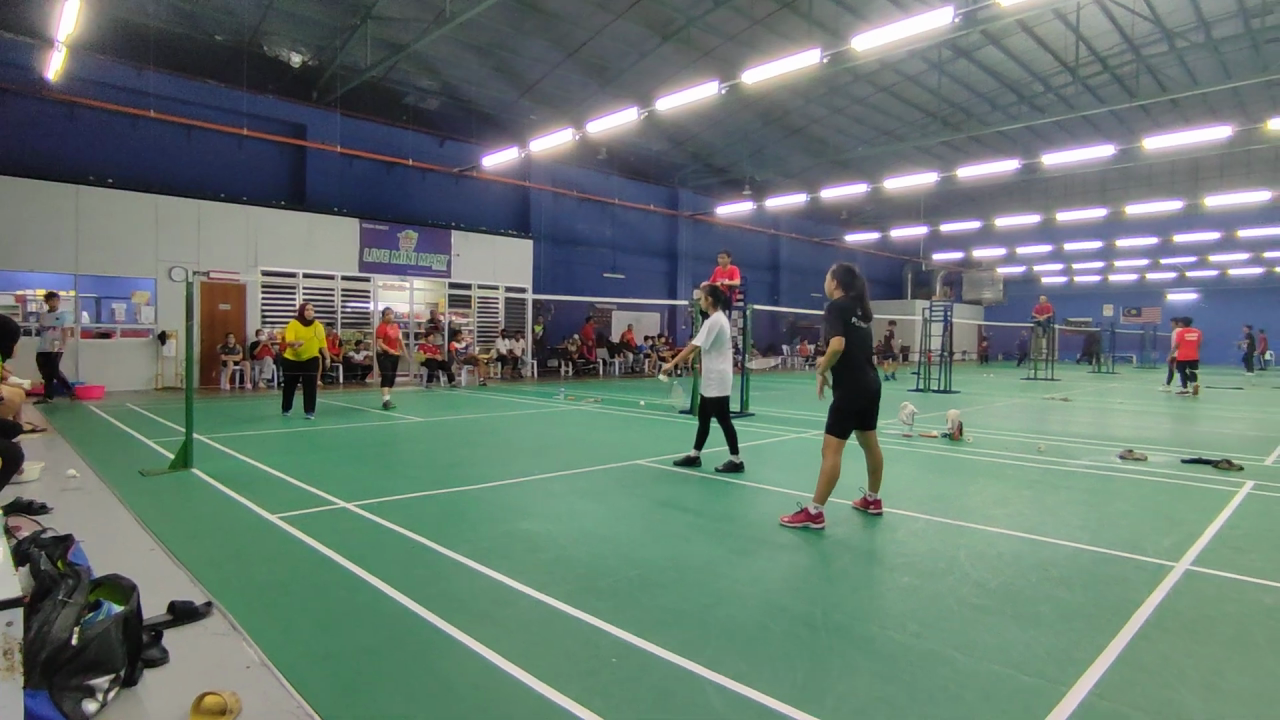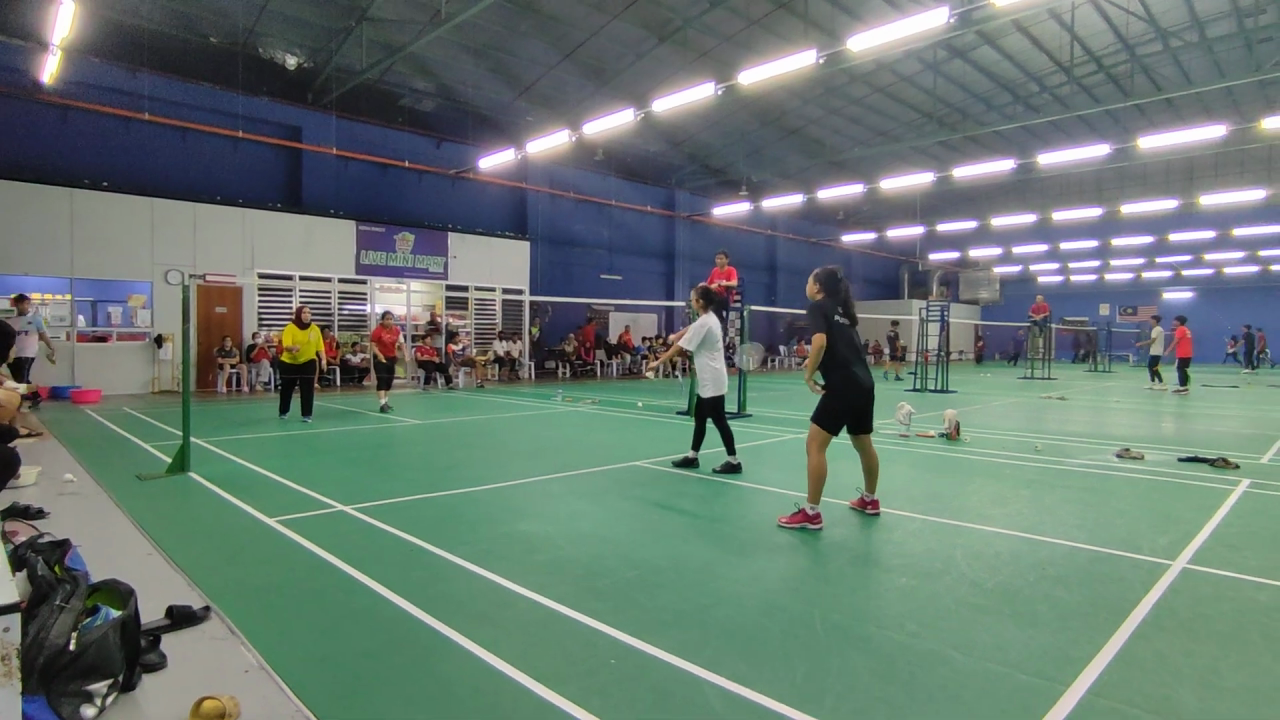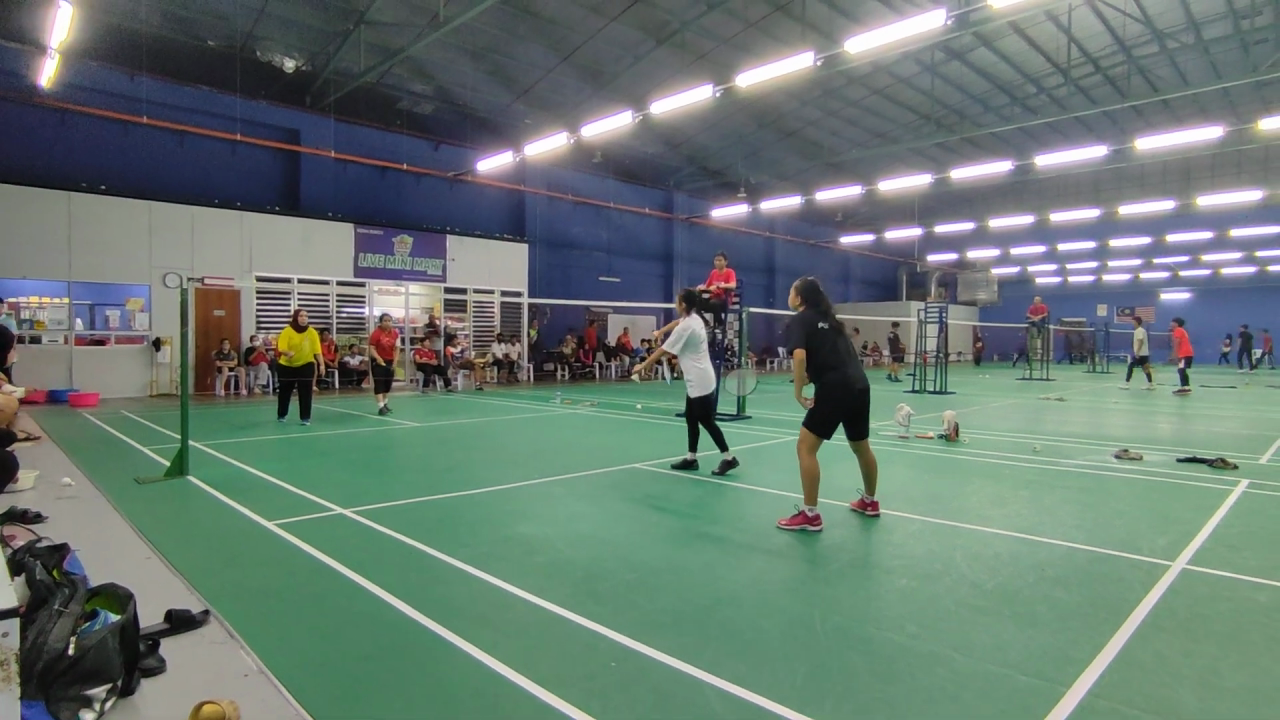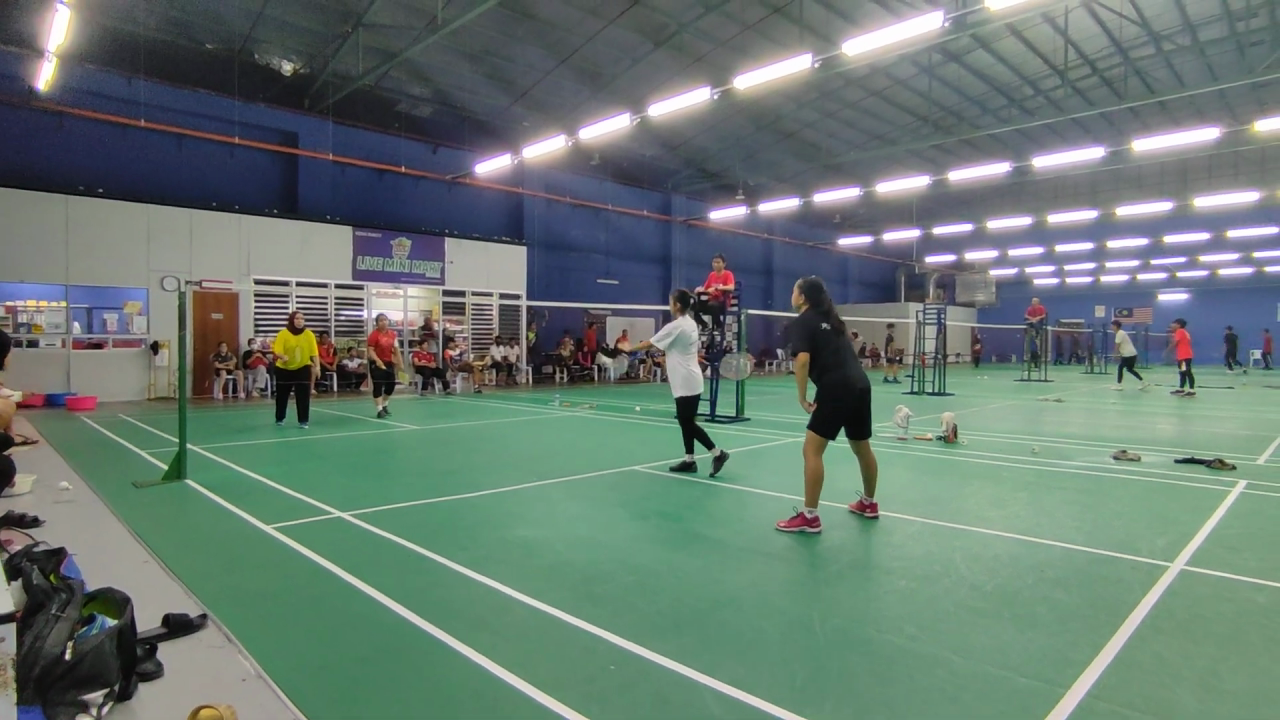
dt=0.4s
person 1, frame 1
left shoulder: (837, 306)
right shoulder: (860, 308)
left elbow: (837, 346)
left wrist: (821, 372)
right wrist: (828, 361)
left hip: (850, 388)
right hip: (870, 384)
left knee: (832, 449)
right knee: (869, 442)
left ankle: (814, 512)
right ankle: (872, 499)
person 1, frame 2
left shoulder: (818, 306)
right shoulder: (842, 309)
left elbow: (820, 342)
left wrist: (808, 375)
right wrist: (817, 361)
left hip: (842, 385)
right hip: (864, 383)
left knee: (815, 445)
right knee: (864, 444)
left ankle: (811, 513)
right ankle: (870, 500)
person 1, frame 3
left shoulder: (800, 319)
right shoulder: (828, 319)
left elbow: (800, 356)
left wrist: (798, 392)
right wrist: (811, 375)
left hip: (834, 389)
right hip: (859, 386)
left knee: (806, 447)
right knee: (861, 447)
left ankle: (810, 515)
right ankle: (870, 501)
person 1, frame 4
left shoulder: (803, 321)
right shoulder: (830, 319)
left elbow: (803, 360)
left wrist: (802, 397)
left hip: (836, 390)
right hip: (860, 385)
left knee: (812, 450)
right knee: (862, 447)
left ankle: (809, 516)
right ankle: (869, 503)
person 2, frame 1
left shoulder: (713, 321)
right shoulder: (718, 318)
left elbow: (694, 346)
left wrist: (672, 364)
right wrist: (681, 359)
left hip: (717, 380)
right hip: (711, 379)
left knee: (723, 419)
right knee: (703, 418)
left ankle: (736, 460)
right ankle: (695, 455)
person 2, frame 2
left shoulder: (703, 324)
right shoulder: (709, 318)
left elbow: (678, 347)
left wrist: (658, 363)
right wrist: (676, 335)
left hip: (712, 381)
right hip: (707, 380)
left knee: (718, 420)
right knee: (699, 418)
left ankle: (733, 461)
right ankle: (693, 457)
person 2, frame 3
left shoulder: (685, 328)
right shoulder: (695, 319)
left elbow: (663, 351)
right elbow: (678, 321)
left wrist: (642, 366)
left hip: (699, 381)
right hip: (696, 380)
left knee: (706, 420)
right knee: (691, 419)
left ankle: (728, 458)
right ankle: (691, 458)
person 2, frame 4
left shoulder: (675, 327)
right shoulder: (689, 323)
left elbow: (650, 344)
left wrist: (630, 347)
left hip: (686, 383)
right hip: (691, 381)
left knee: (687, 422)
right knee: (685, 421)
left ankle: (717, 453)
right ankle: (690, 460)
